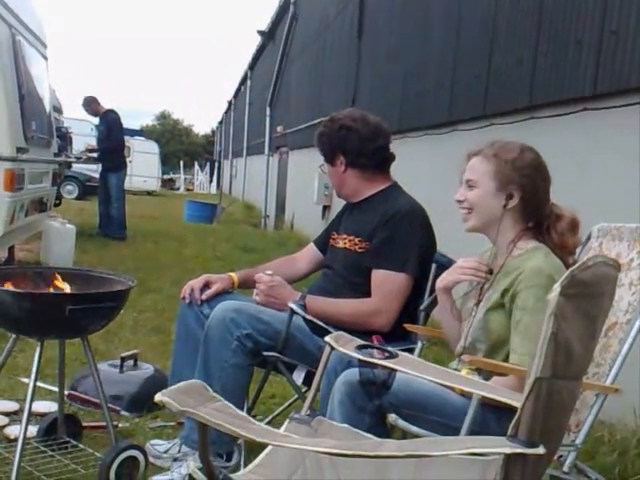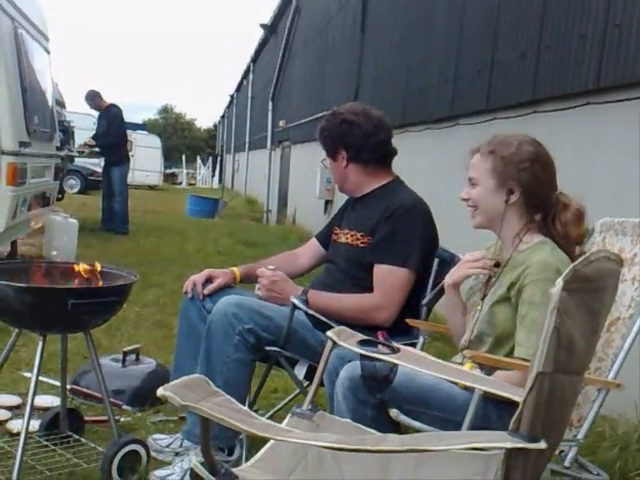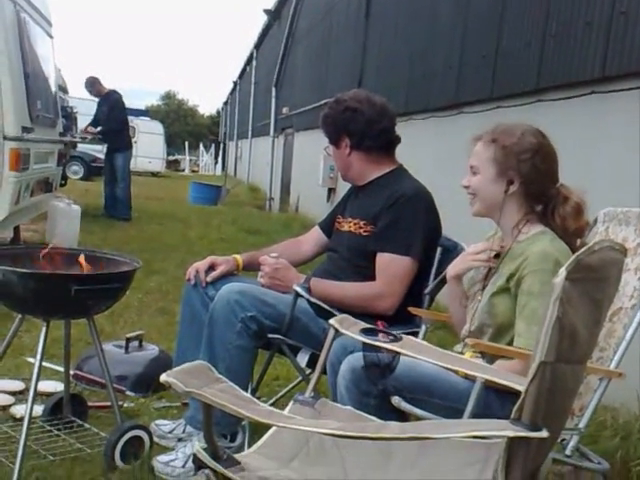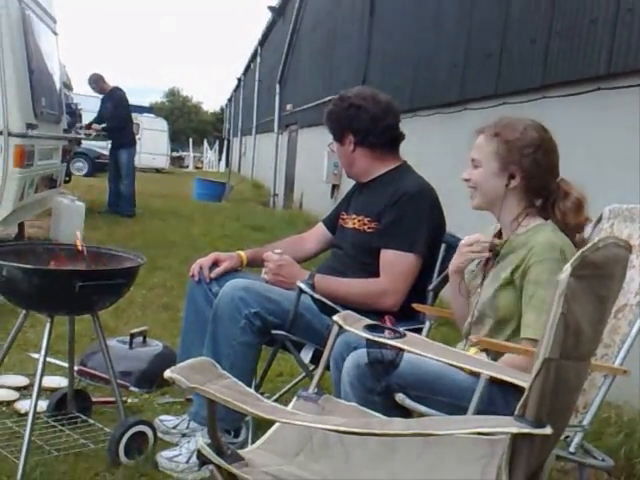
dt=0.3s
person 1, frame 1
left shoulder: (402, 216)
right shoulder: (353, 210)
left elbow: (381, 315)
right elbow: (300, 261)
left wrist: (295, 300)
right wrist: (233, 278)
right hip: (313, 320)
left knee: (231, 319)
right knee: (200, 301)
right ankle: (192, 428)
person 1, frame 2
left shoulder: (404, 210)
right shoulder: (355, 205)
left elbow: (382, 309)
right elbow: (303, 256)
left wrist: (298, 295)
right wrist: (235, 273)
right hip: (317, 316)
left knee: (233, 313)
right knee: (203, 296)
left ankle: (213, 446)
right ankle: (194, 422)
person 1, frame 3
left shoulder: (407, 199)
right shoulder: (358, 193)
left elbow: (385, 299)
right elbow: (305, 244)
left wrist: (300, 284)
right wrist: (238, 260)
right hip: (319, 303)
left knee: (236, 300)
right knee: (205, 284)
left ankle: (216, 434)
right ankle: (195, 410)
person 1, frame 4
left shoulder: (411, 196)
right shoulder: (363, 190)
left elbow: (389, 295)
right elbow: (310, 241)
left wrist: (304, 281)
right wrist: (242, 256)
right hip: (324, 299)
left knee: (240, 297)
right knee: (209, 281)
left ankle: (219, 430)
right ankle: (200, 406)
person 2, frame 1
left shoulder: (536, 271)
right shoulder: (491, 258)
left elbow: (522, 384)
right elbow: (463, 346)
left wrist: (451, 388)
right wrist: (443, 291)
left hip: (501, 413)
left knee: (357, 385)
right knee: (345, 362)
person 2, frame 2
left shoulder: (542, 265)
right shoulder: (497, 252)
left elbow: (526, 379)
left wrist: (451, 381)
right wrist: (451, 286)
left hip: (503, 408)
right hip: (471, 385)
left knee: (358, 378)
right knee: (343, 360)
person 2, frame 3
left shoulder: (541, 255)
right shoulder: (497, 242)
left elbow: (527, 369)
left wrist: (452, 371)
right wrist: (454, 278)
left hip: (505, 396)
right hip: (473, 374)
left knee: (361, 370)
right knee: (346, 349)
person 2, frame 4
left shoulder: (545, 246)
right shoulder: (499, 238)
left elbow: (534, 360)
left wrist: (457, 366)
right wrist: (456, 272)
left hip: (510, 392)
right hip: (476, 370)
left knee: (365, 367)
right knee: (350, 345)
person 3, frame 1
left shoulder: (112, 118)
right shoulder: (103, 120)
left elbow: (117, 143)
left wrist: (97, 148)
right wrist: (94, 148)
left hip: (116, 167)
right hip: (106, 166)
left knee: (116, 200)
right knee: (104, 199)
left ankle: (119, 232)
right ankle: (105, 229)
person 3, frame 2
left shoulder: (114, 113)
right shoulder: (102, 115)
left elbow: (115, 138)
right elbow: (100, 135)
left wrist: (95, 144)
right wrist: (91, 141)
left hip: (119, 161)
right hip: (109, 160)
left knee: (119, 194)
right knee: (107, 194)
left ankle: (121, 226)
right ankle: (107, 223)
person 3, frame 3
left shoulder: (115, 99)
right shoulder: (102, 102)
left elbow: (117, 124)
right elbow: (96, 120)
left wrist: (98, 132)
right wrist: (87, 128)
left hip: (122, 147)
right hip: (111, 146)
left knee: (122, 181)
right knee: (109, 180)
left ankle: (123, 213)
right ankle: (110, 210)
person 3, frame 4
left shoulder: (119, 96)
right shoulder: (105, 99)
left elbow: (122, 121)
right elbow: (100, 117)
left wrist: (102, 128)
right wrist: (88, 125)
left hip: (126, 143)
right hip: (116, 143)
left knee: (126, 177)
right knee: (113, 176)
left ankle: (128, 209)
right ankle: (114, 206)
